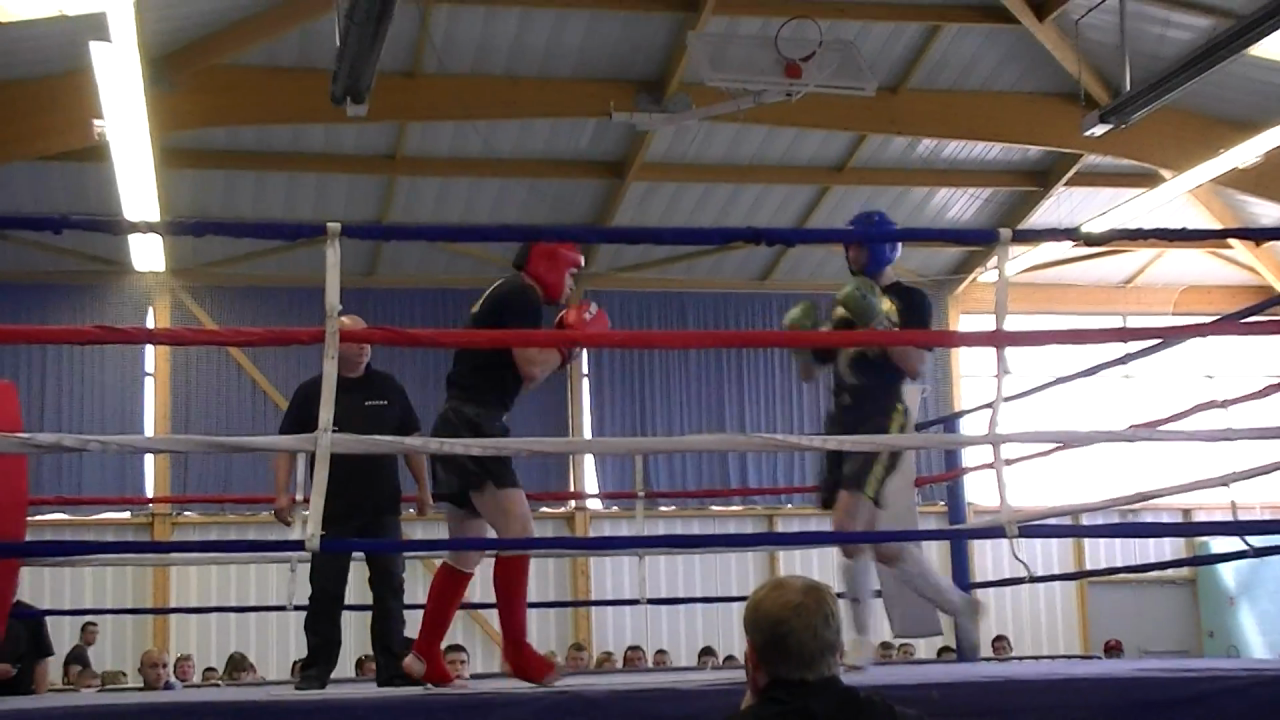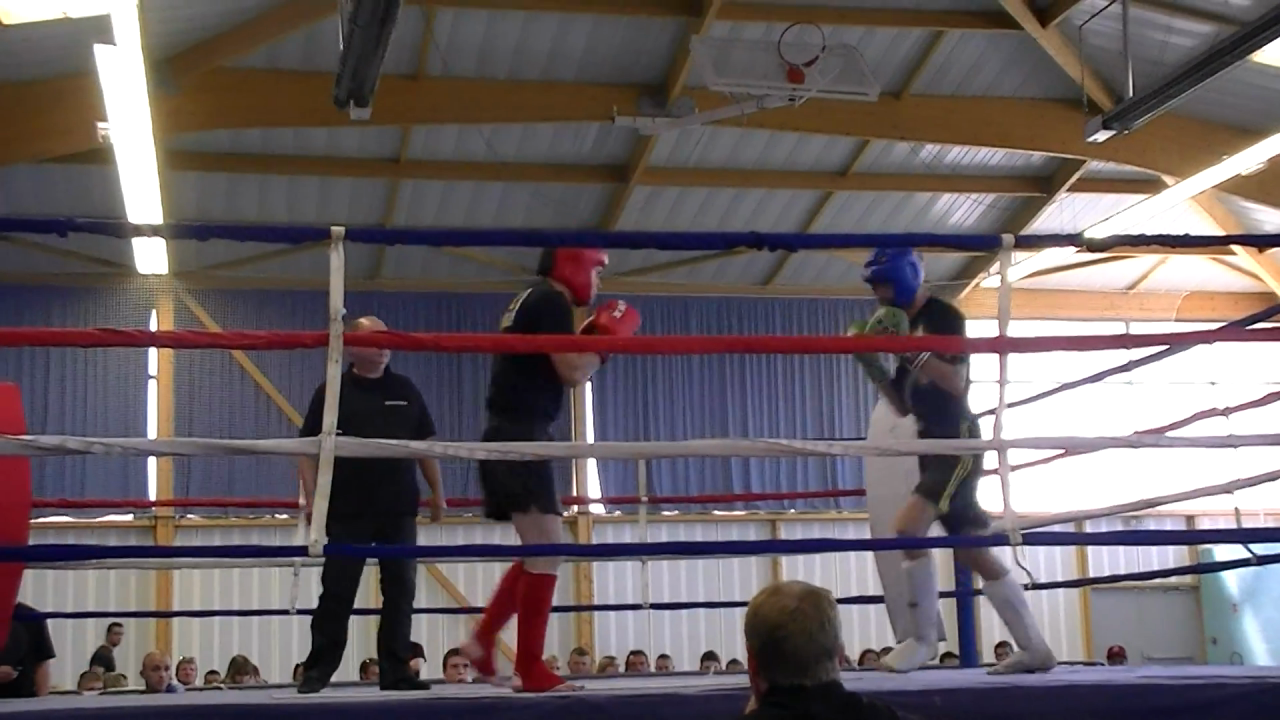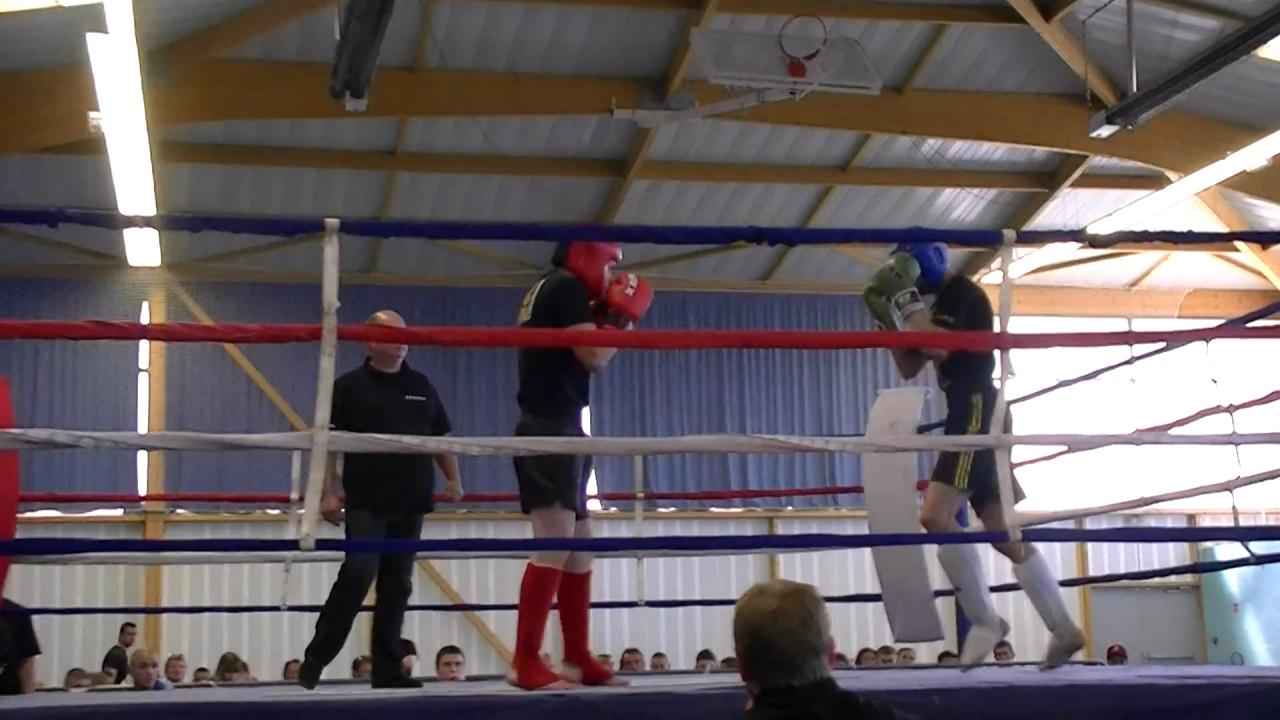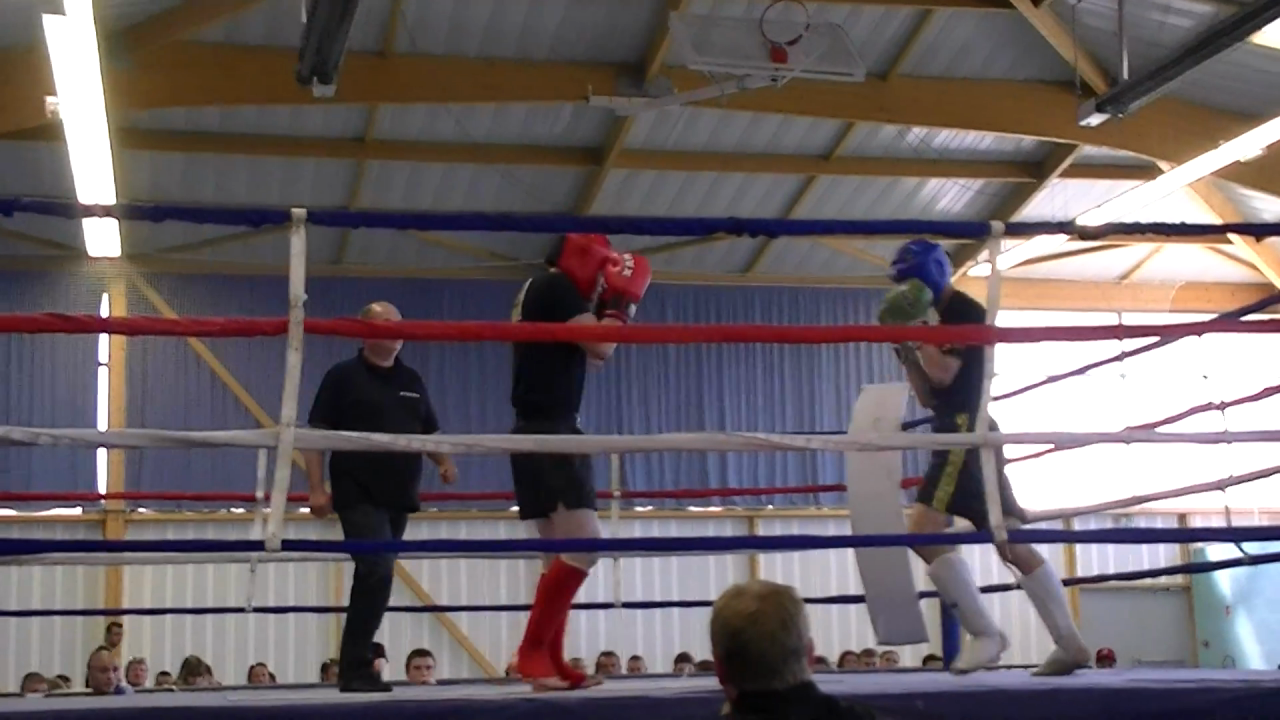
dt=0.2s
person 1, frame 1
left shoulder: (510, 297)
right shoulder: (521, 295)
left elbow: (517, 367)
right elbow: (532, 367)
left wrist: (561, 340)
right wrist: (573, 344)
left hip: (462, 425)
right hip: (474, 424)
left knee: (465, 554)
right knee: (518, 531)
left ankle: (425, 655)
right ankle: (519, 652)
person 1, frame 2
left shoulder: (537, 304)
right shoulder: (551, 300)
right elbow: (570, 371)
left wrist: (590, 339)
right wrist: (609, 341)
left hip: (519, 438)
right hip: (519, 437)
left knee: (540, 552)
right knee: (544, 551)
left ankle: (483, 639)
right ankle: (530, 669)
person 1, frame 3
left shoulder: (553, 295)
right shoulder: (564, 287)
right elbow: (593, 358)
left wrist: (604, 318)
right wrist: (624, 319)
left hip: (558, 430)
right hip: (548, 431)
left knee: (576, 550)
right knee: (553, 547)
left ankle: (577, 658)
right ankle: (528, 662)
person 1, frame 4
left shoulder: (547, 294)
right shoulder: (554, 286)
left elbow: (584, 355)
right elbow: (601, 348)
left wrist: (610, 306)
right wrist: (623, 300)
left hip: (548, 434)
right hip: (547, 434)
left knee: (563, 552)
right knee: (582, 543)
left ankle: (545, 663)
right ankle: (534, 651)
person 2, frame 1
left shoulder: (912, 301)
right shoulder: (844, 302)
left elbow: (917, 367)
right elbow: (807, 369)
left wrist: (877, 321)
right wrist: (799, 337)
left hip: (882, 425)
right hip: (843, 427)
left knee: (848, 525)
right knee: (876, 542)
left ankle: (863, 637)
right ankle: (957, 606)
person 2, frame 2
left shoulder: (941, 317)
right shoulder: (910, 326)
left elbow: (957, 385)
right elbow: (901, 406)
left wrist: (913, 349)
right wrist: (871, 365)
left hip: (955, 441)
left knee: (908, 528)
right knee: (979, 556)
left ankle: (921, 642)
right ankle: (1034, 649)
person 2, frame 3
left shoulder: (963, 293)
right shoulder: (943, 302)
left elbow: (939, 346)
right elbow: (908, 368)
left wrist: (903, 301)
right wrist: (887, 317)
left hip: (976, 417)
right hip: (972, 420)
left knee: (936, 517)
right knee: (1002, 532)
left ankle: (984, 621)
right ankle: (1065, 632)
person 2, frame 4
left shoulder: (963, 310)
right shoulder: (945, 321)
left elbow: (943, 375)
right elbow: (926, 392)
left wrist: (913, 326)
right wrist: (906, 344)
left hip: (963, 433)
right hip: (967, 436)
left knee: (923, 532)
right knee: (1015, 546)
left ankle: (985, 633)
right ankle: (1070, 646)
person 3, frame 1
left shoulder: (388, 387)
right shoulder: (311, 391)
left elbow: (410, 440)
left wrist: (423, 487)
right wrist: (283, 493)
left hip: (383, 506)
right hip: (333, 509)
left knee: (389, 584)
right knee: (326, 590)
left ankle: (390, 667)
right ankle: (316, 669)
person 3, frame 2
left shoulder: (405, 389)
right shoulder: (333, 392)
left elbow: (425, 443)
left wrist: (437, 491)
right wrist: (312, 497)
left hip: (399, 509)
right hip: (349, 511)
left knee: (400, 589)
right knee: (338, 590)
left ankle: (395, 670)
right ankle: (317, 672)
person 3, frame 3
left shoulder: (421, 385)
right shoulder: (350, 385)
left elbow: (442, 437)
left wrist: (452, 477)
right wrist: (329, 491)
left hip: (411, 504)
right hip: (366, 502)
left knee: (396, 585)
right knee: (357, 575)
left ankle: (387, 667)
right ankle: (315, 659)
person 3, frame 4
left shoulder: (412, 380)
right shoulder: (343, 376)
left elbow: (430, 433)
right elbow: (316, 435)
left wrist: (445, 461)
right wrist: (317, 487)
left hip: (399, 500)
right hip: (359, 498)
left knee: (371, 582)
right knee: (378, 575)
left ankle: (355, 672)
right ankle: (357, 669)
